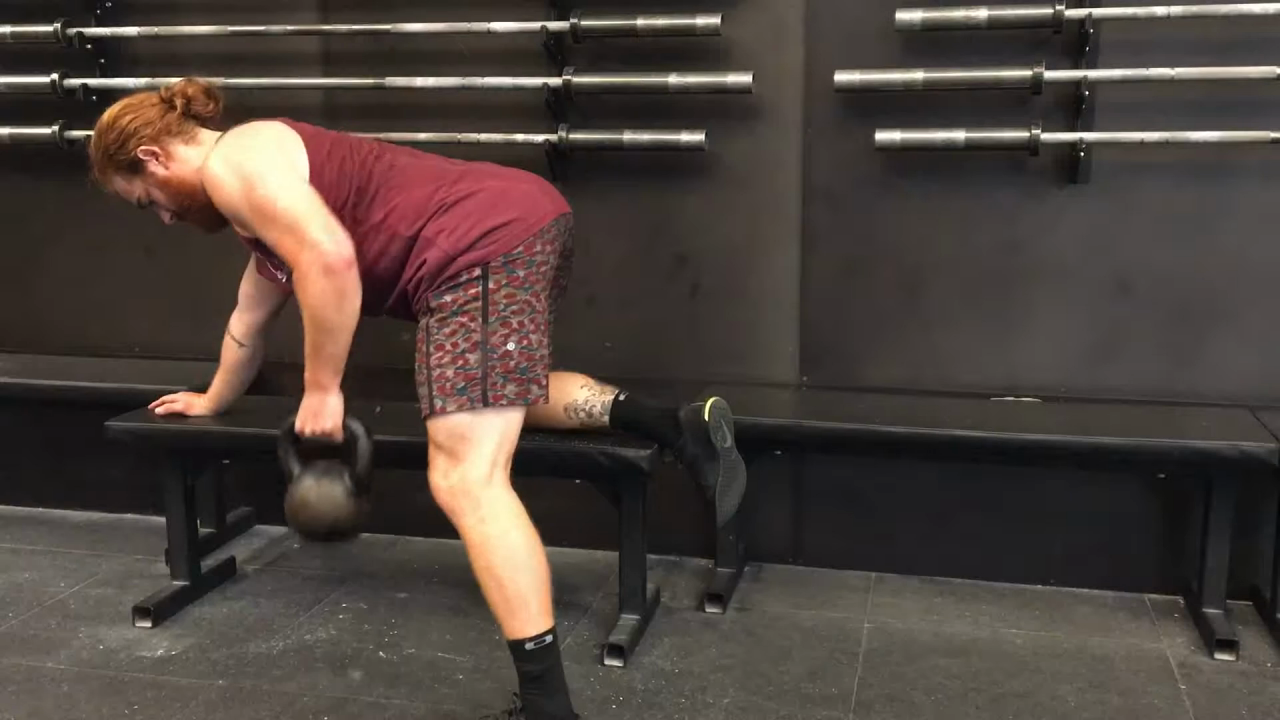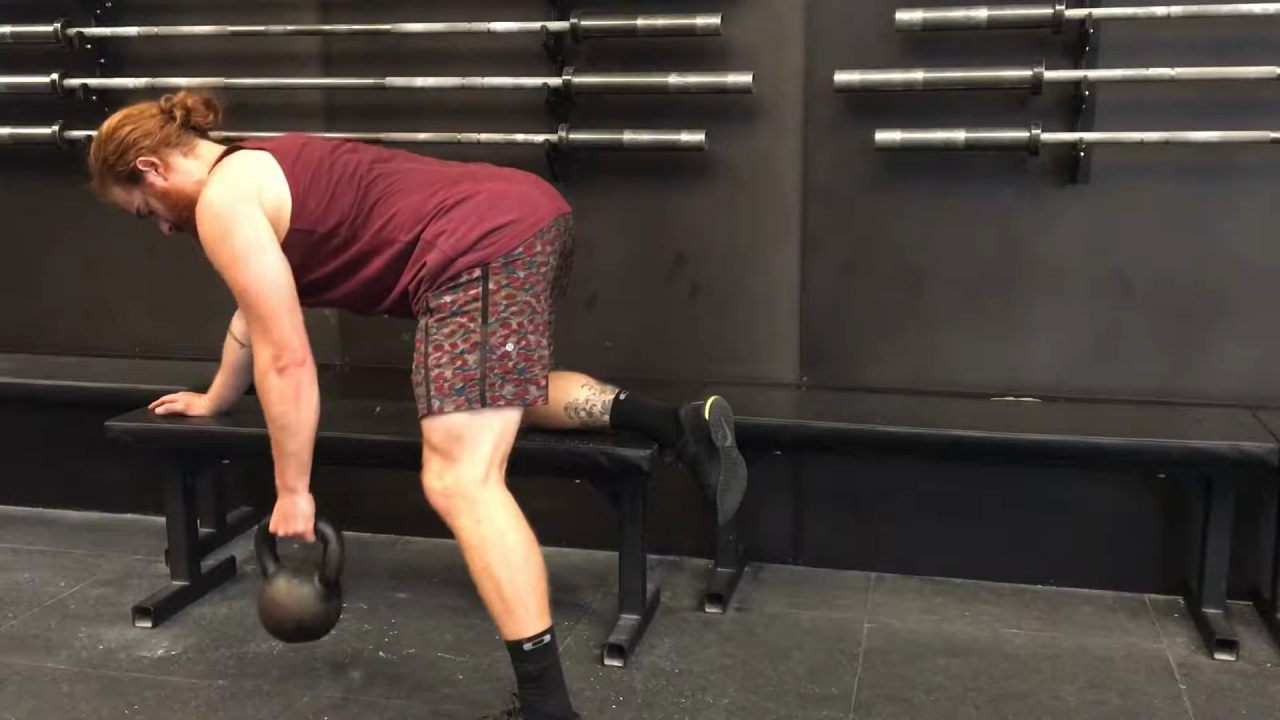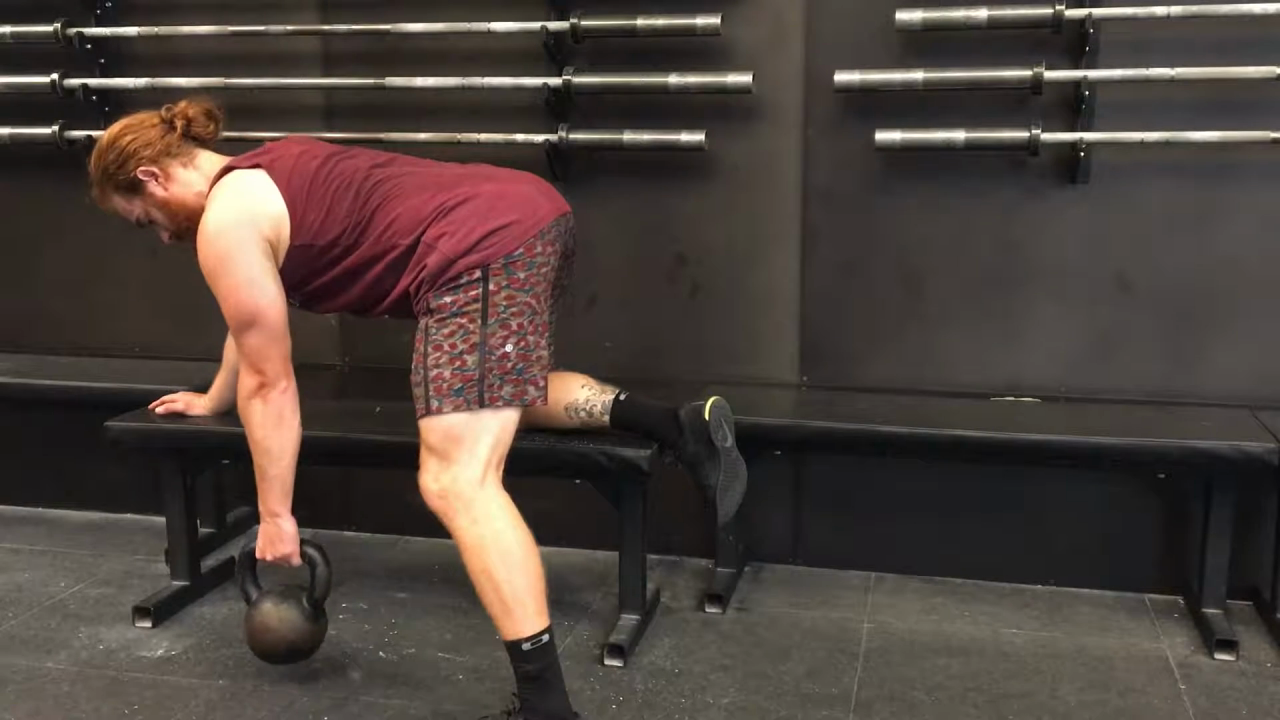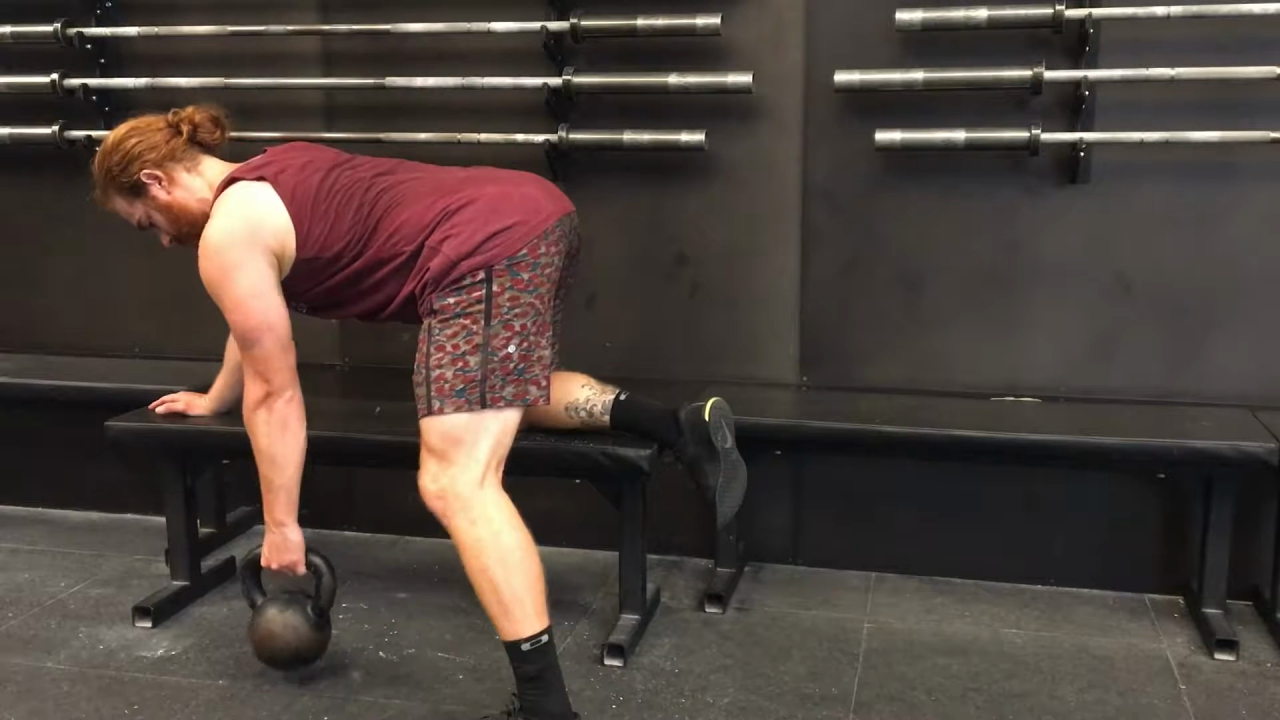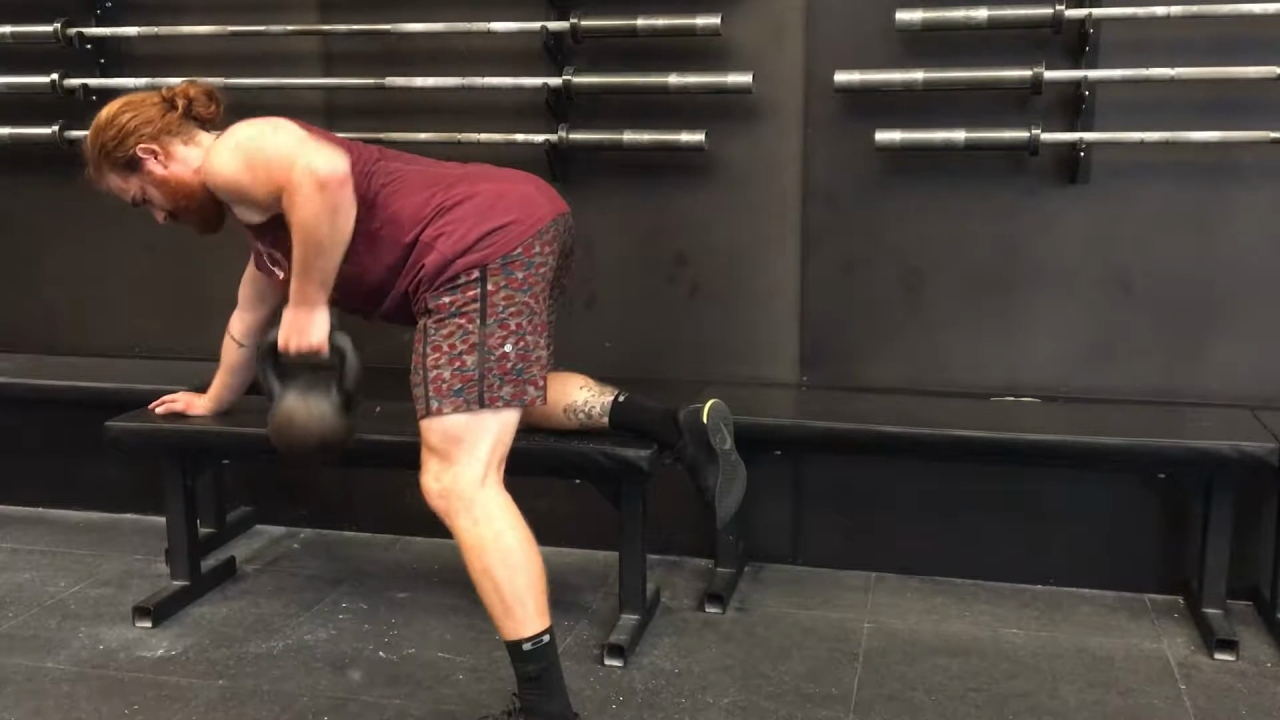
dt=0.5s
person 1, frame 1
left shoulder: (233, 163)
right shoulder: (260, 173)
left elbow: (331, 264)
right elbow: (253, 314)
left wrist: (321, 392)
right wrist: (213, 400)
left hip: (482, 246)
right hip: (526, 214)
left knee: (467, 483)
right knee: (496, 393)
right ankle: (681, 427)
person 1, frame 2
left shoulder: (223, 201)
right shoulder: (262, 170)
left elbow: (286, 358)
right elbow: (256, 319)
left wrist: (294, 494)
right wrist: (213, 400)
left hip: (482, 247)
right hip: (526, 211)
left knee: (461, 484)
right knee: (497, 392)
right ankle: (681, 425)
person 1, frame 3
left shoulder: (226, 223)
right shoulder: (264, 176)
left elbow: (269, 382)
right elbow: (254, 331)
left wrist: (275, 517)
right wrist: (213, 401)
left hip: (481, 248)
right hip: (529, 211)
left knee: (458, 485)
right knee: (495, 393)
right ankle: (682, 425)
person 1, frame 4
left shoulder: (229, 234)
right shoulder: (268, 180)
left elbow: (274, 392)
right elbow: (258, 328)
left wrist: (280, 527)
right wrist: (213, 400)
left hip: (487, 251)
right hip: (531, 211)
left knee: (457, 485)
right knee: (502, 393)
right ankle: (682, 426)
person 1, frame 5
left shoulder: (234, 155)
right shoulder: (259, 186)
left elbow: (325, 176)
right elbow: (253, 313)
left wrist: (310, 306)
right wrist: (214, 399)
left hip: (481, 246)
right hip: (523, 216)
left knee: (459, 485)
right knee: (497, 393)
right ankle: (681, 428)
